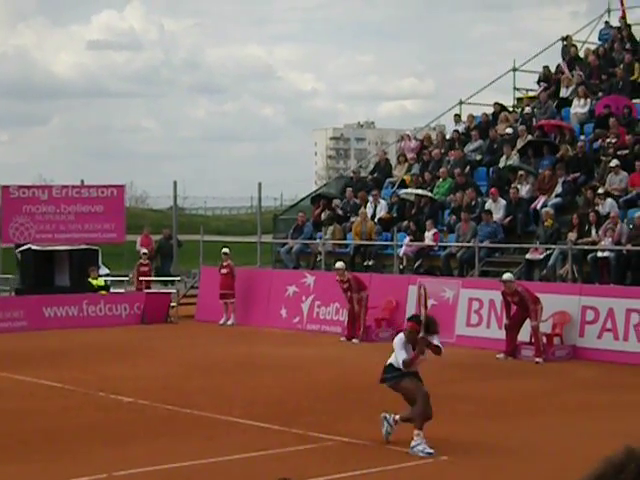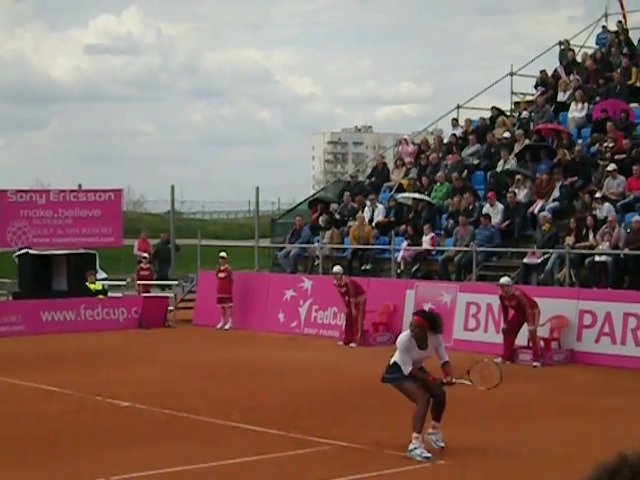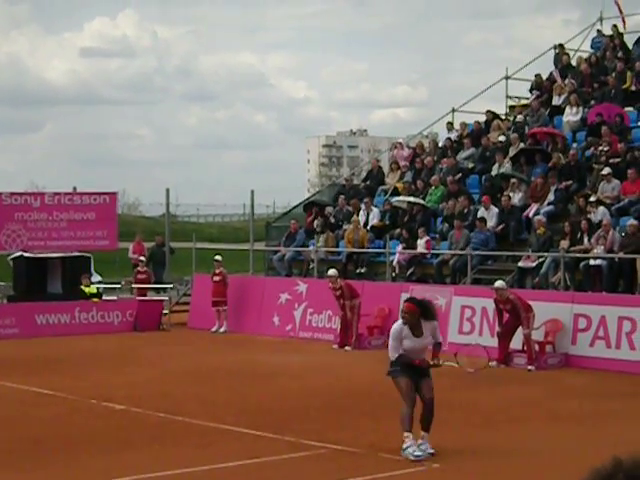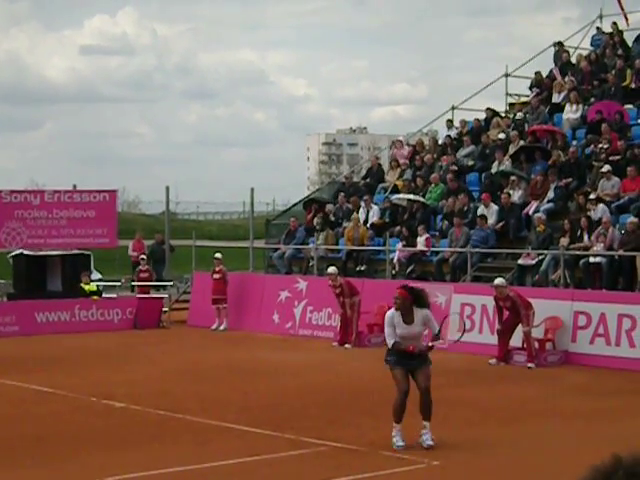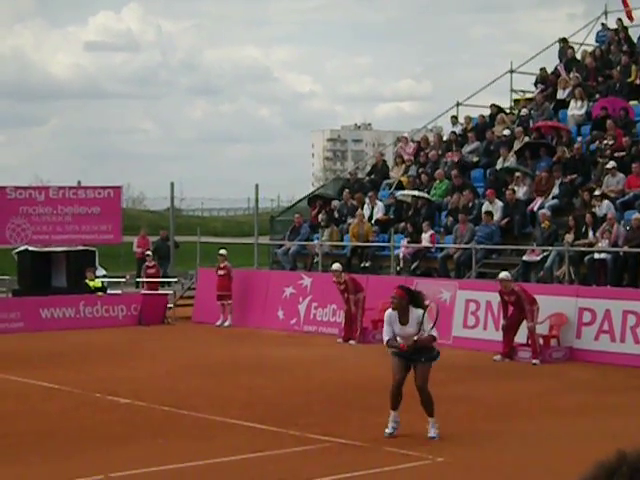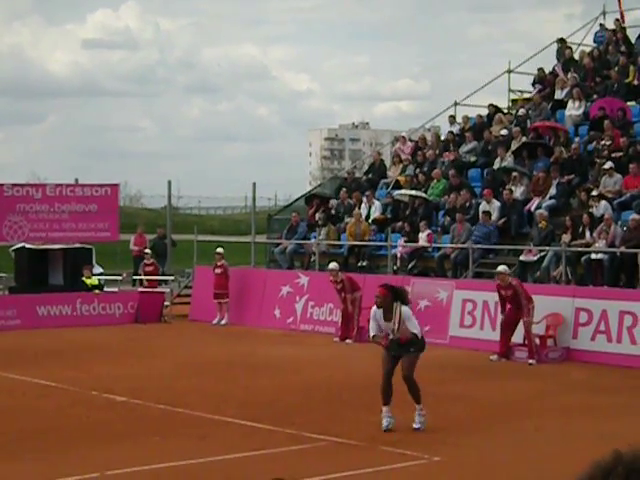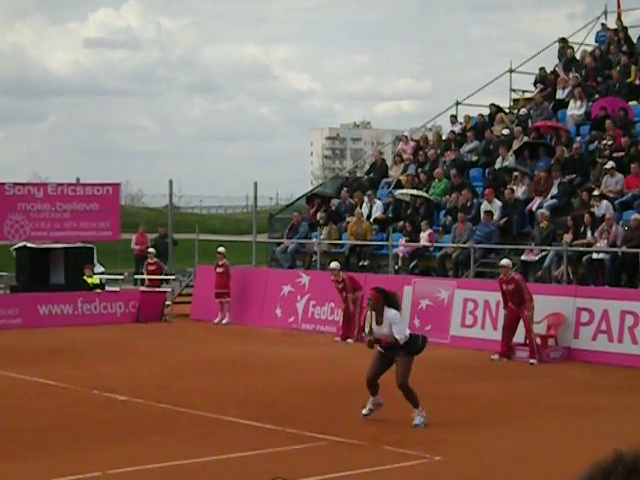
dt=0.2s
person 1, frame 1
left shoulder: (428, 337)
right shoulder: (400, 340)
left elbow: (438, 352)
right elbow: (404, 365)
left wrist: (428, 344)
right wrist: (418, 353)
left hip: (410, 372)
right hip: (394, 372)
left knee: (426, 415)
right knee: (423, 396)
left ankle: (392, 419)
right ankle: (417, 441)
person 1, frame 2
left shoulder: (435, 336)
right shoulder: (404, 339)
left elbow: (444, 359)
right elbow: (407, 369)
left wrist: (448, 376)
right wrist: (431, 379)
left hip: (416, 370)
right hip: (399, 371)
left knee: (440, 394)
right knee: (423, 399)
left ankle: (434, 432)
right ankle: (415, 445)
person 1, frame 3
left shoulder: (431, 324)
right shoulder: (397, 328)
left elbow: (437, 340)
right elbow: (394, 355)
left wrist: (435, 357)
right wrist: (418, 362)
left hip: (420, 365)
right hip: (401, 366)
left knee: (429, 400)
right knee: (409, 400)
left ankle: (423, 441)
right ankle: (408, 443)
person 1, frame 4
left shoulder: (424, 313)
right shoulder: (391, 315)
left elbow: (436, 333)
right elbow: (391, 343)
left wrist: (430, 345)
right wrist: (411, 348)
left hip: (419, 355)
right hip: (398, 355)
left knee: (425, 389)
right knee: (403, 391)
left ankle: (426, 432)
right ankle: (396, 432)
person 1, frame 5
left shoulder: (419, 314)
right shoulder: (389, 314)
left elbow: (433, 336)
right elbow: (387, 339)
left wrist: (418, 343)
right wrist: (402, 346)
left hip: (423, 351)
right hip: (401, 351)
left knee: (421, 387)
right knee: (397, 383)
left ankle: (432, 424)
right ankle: (393, 420)
person 1, frame 6
left shoulder: (404, 310)
right shoulder: (375, 311)
left elbow: (416, 333)
right elbow: (374, 334)
left wrist: (400, 339)
right wrist: (384, 342)
left hip: (410, 343)
right hip: (391, 342)
left knee: (407, 376)
right knee: (386, 376)
left ankle: (419, 411)
right ankle: (387, 415)
person 1, frame 7
left shoulder: (393, 315)
right shoulder: (370, 314)
left elbow: (400, 339)
right elbow: (369, 335)
left wrist: (379, 341)
right wrist: (371, 342)
left hip: (405, 346)
right hip: (386, 346)
left knee: (401, 383)
right knee: (370, 378)
left ankle: (419, 413)
right ankle: (374, 402)
